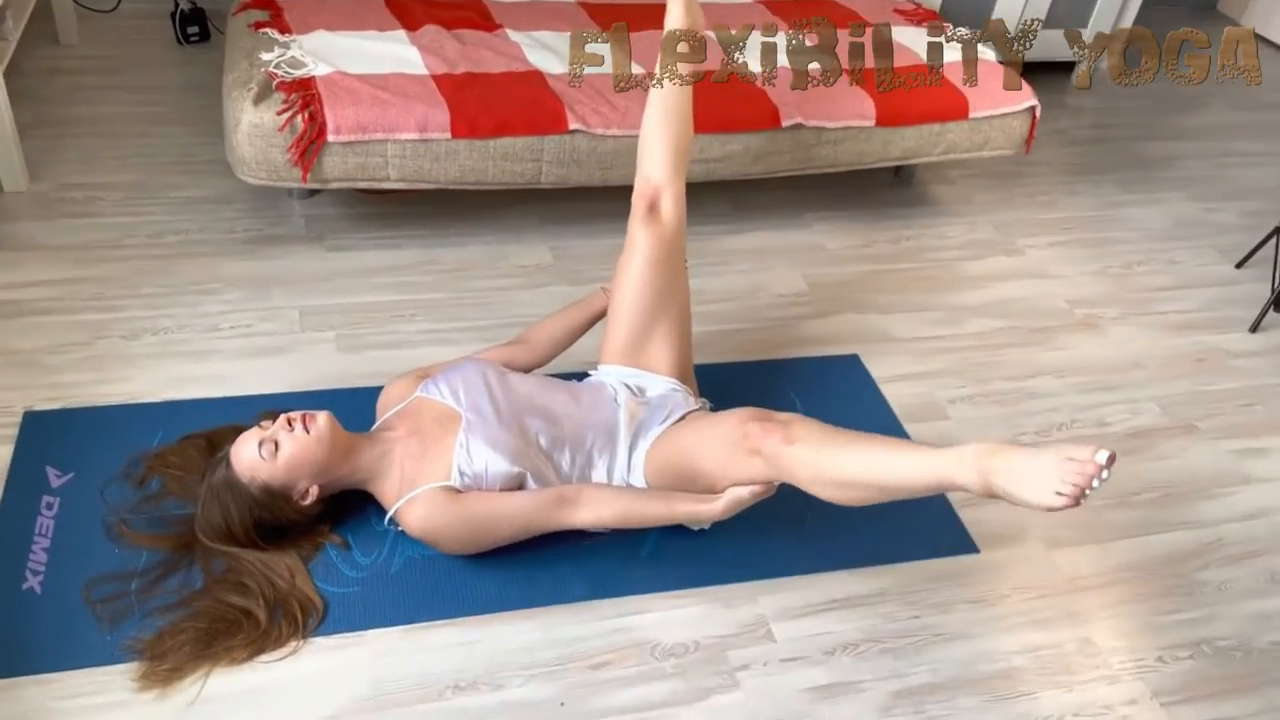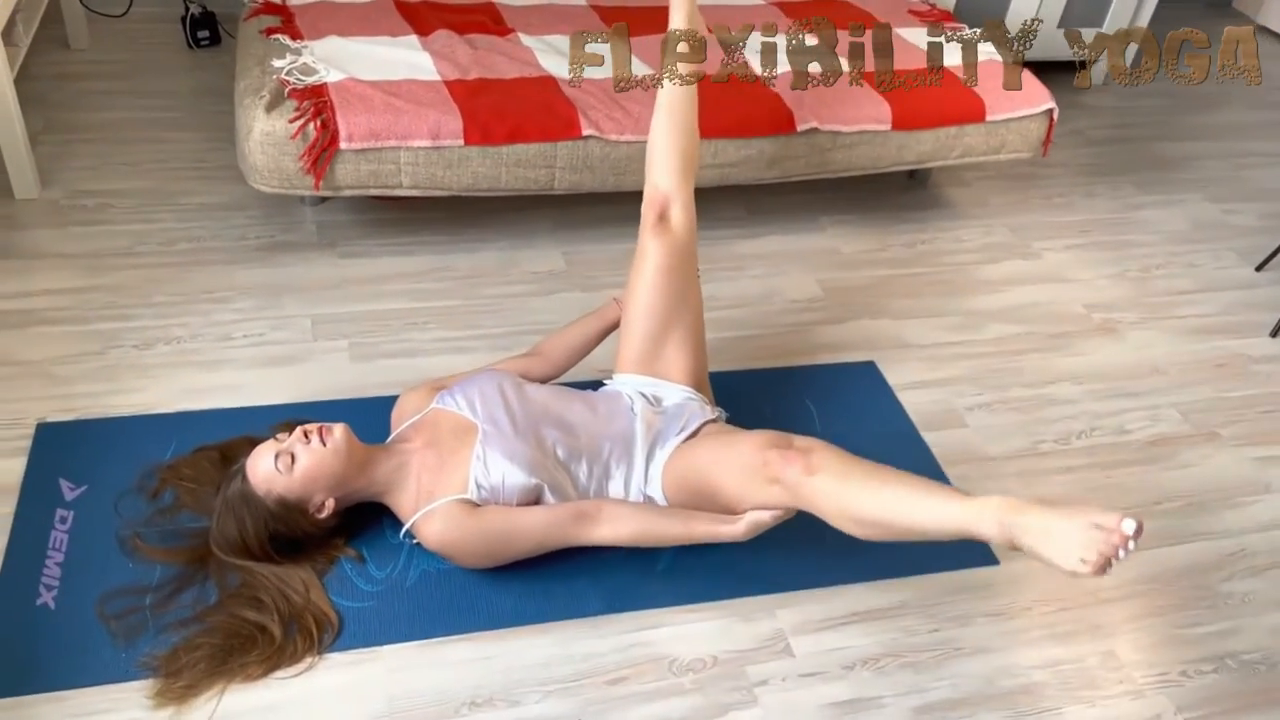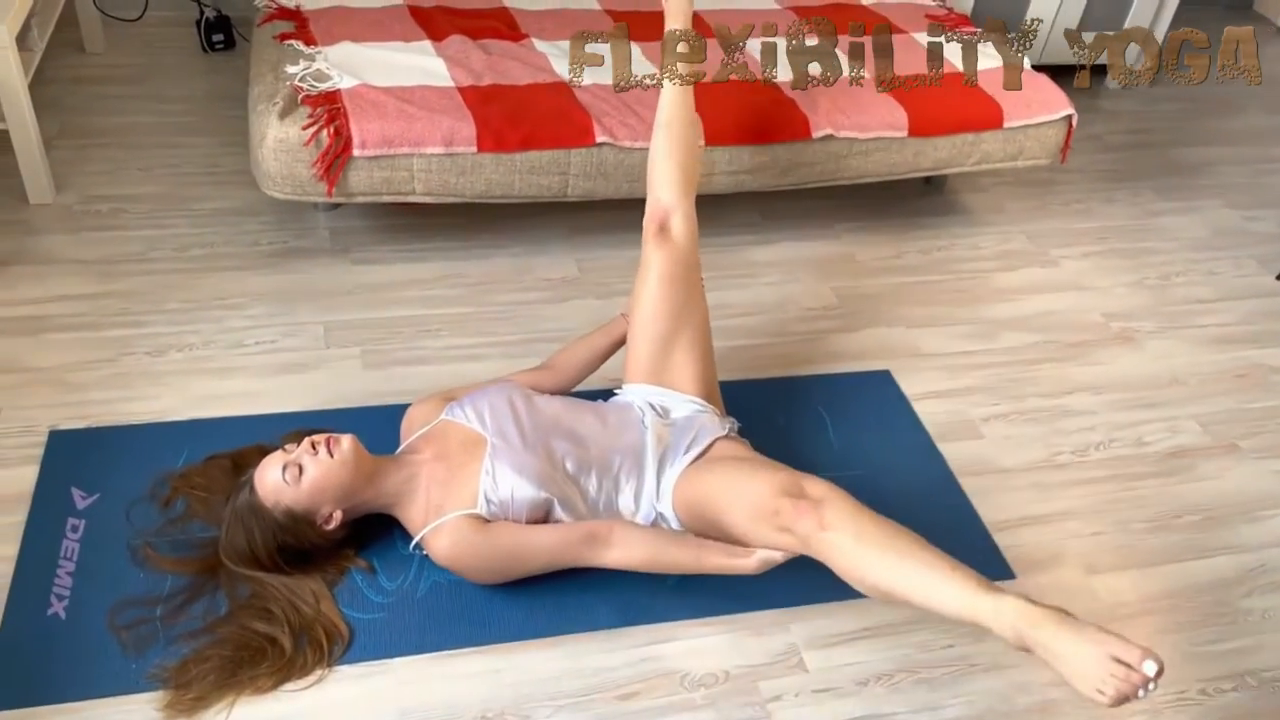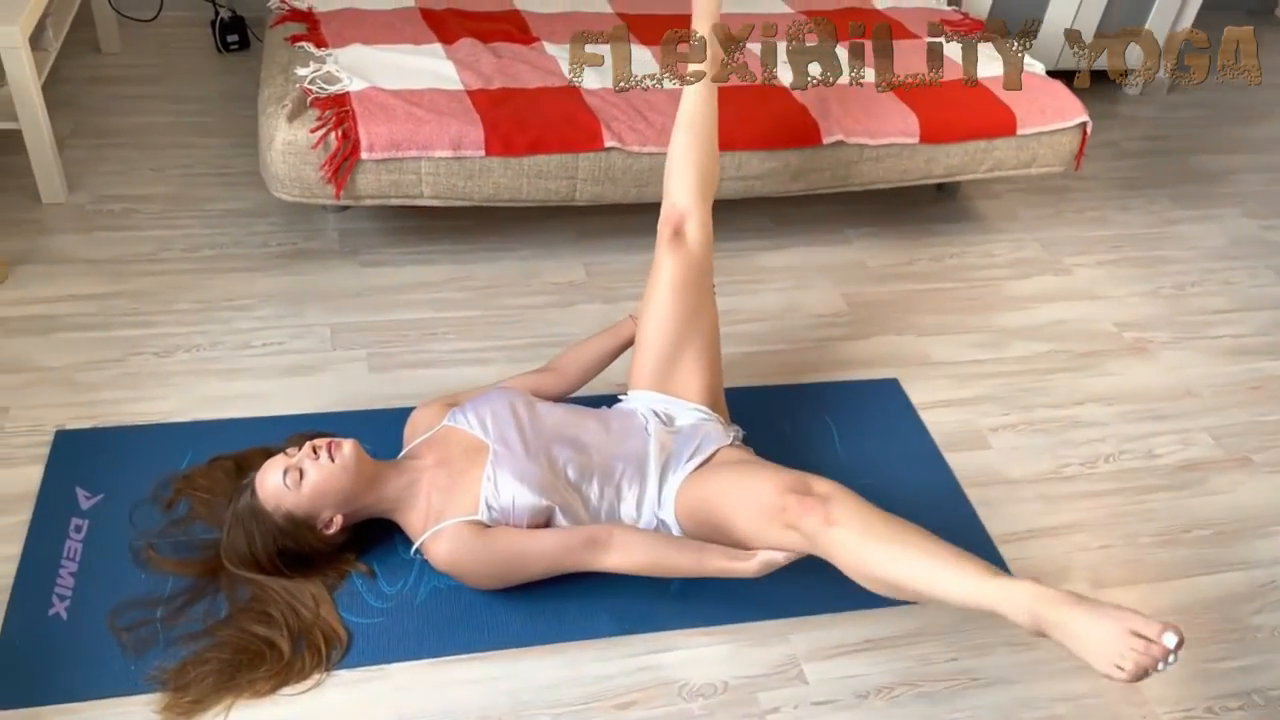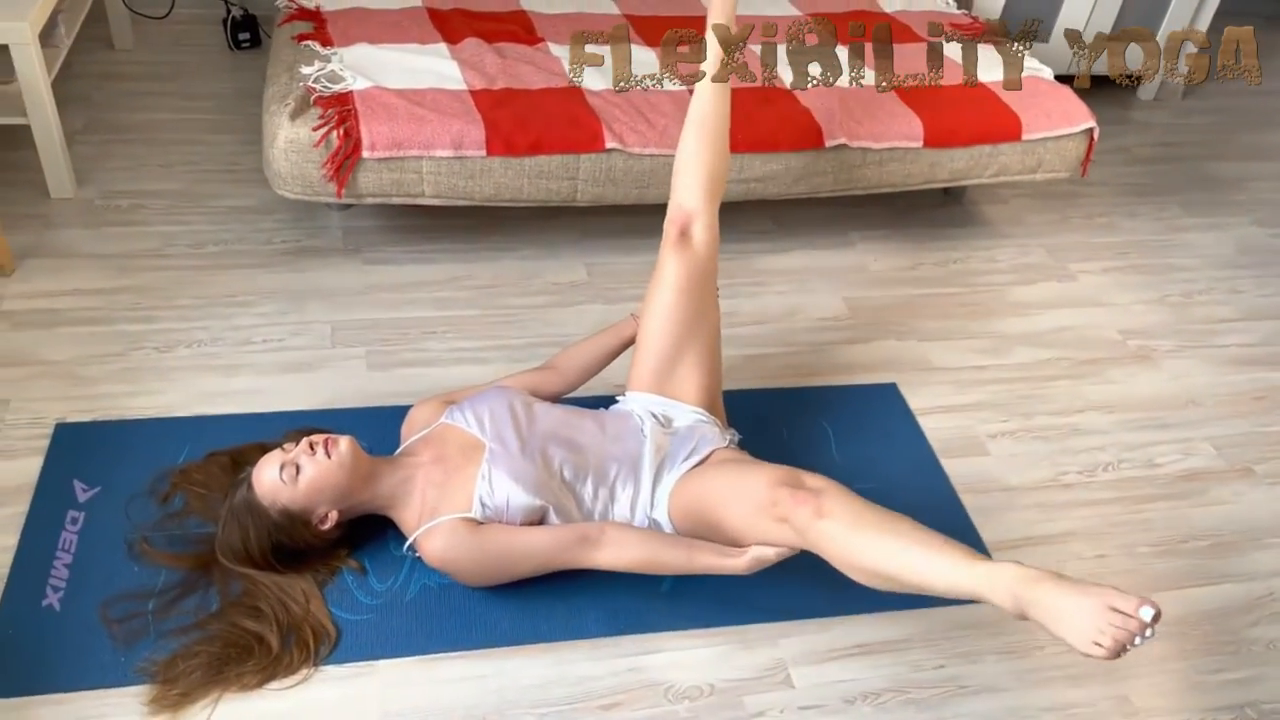
dt=0.2s
person 1, frame 1
left shoulder: (401, 396)
right shoulder: (425, 511)
left elbow: (514, 356)
right elbow: (568, 507)
left wrist: (612, 293)
right wrist: (708, 509)
left hip: (629, 389)
right hip: (650, 452)
left knee: (657, 201)
right knee: (764, 436)
right ankle: (984, 464)
person 1, frame 2
left shoulder: (415, 407)
right shoulder: (441, 524)
left elbow: (527, 369)
right elbow: (587, 522)
left wrist: (625, 302)
right wrist: (732, 527)
left hip: (643, 400)
right hip: (663, 467)
left knee: (666, 208)
right knee: (786, 459)
right ankle: (1010, 515)
person 1, frame 3
left shoulder: (423, 419)
right shoulder: (449, 540)
left elbow: (539, 380)
right elbow: (595, 543)
left wrist: (633, 318)
right wrist: (743, 562)
left hip: (654, 415)
right hip: (676, 481)
left knee: (668, 220)
right knee: (803, 504)
right ankle: (1031, 624)
person 1, frame 4
left shoulder: (426, 424)
right shoulder: (449, 546)
left elbow: (542, 383)
right elbow: (596, 549)
left wrist: (640, 321)
right wrist: (743, 565)
left hip: (658, 421)
right hip: (679, 493)
left knee: (683, 227)
right knee: (807, 506)
right ankle: (1046, 607)
person 1, frame 5
left shoulder: (425, 421)
right shoulder: (441, 542)
left elbow: (541, 381)
right elbow: (589, 546)
left wrist: (640, 318)
right wrist: (733, 563)
left hip: (654, 422)
right hip: (673, 487)
left knee: (688, 228)
right knee: (798, 500)
right ankle: (1024, 589)
